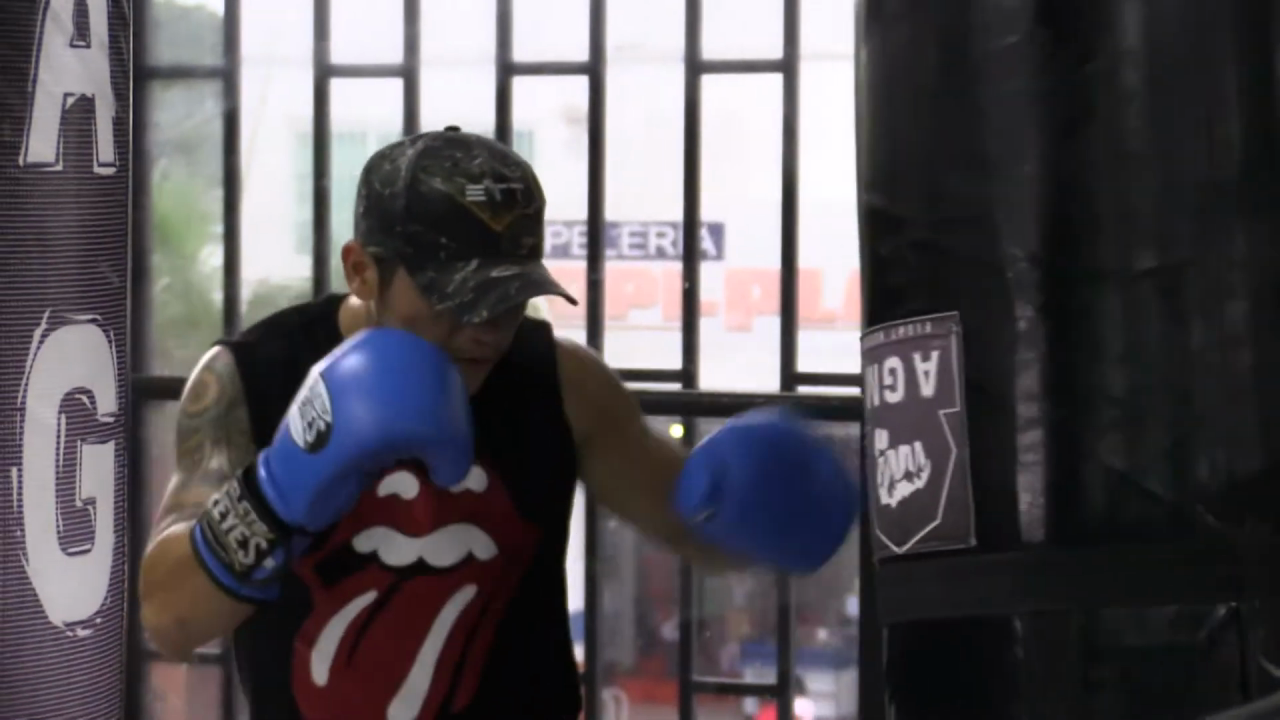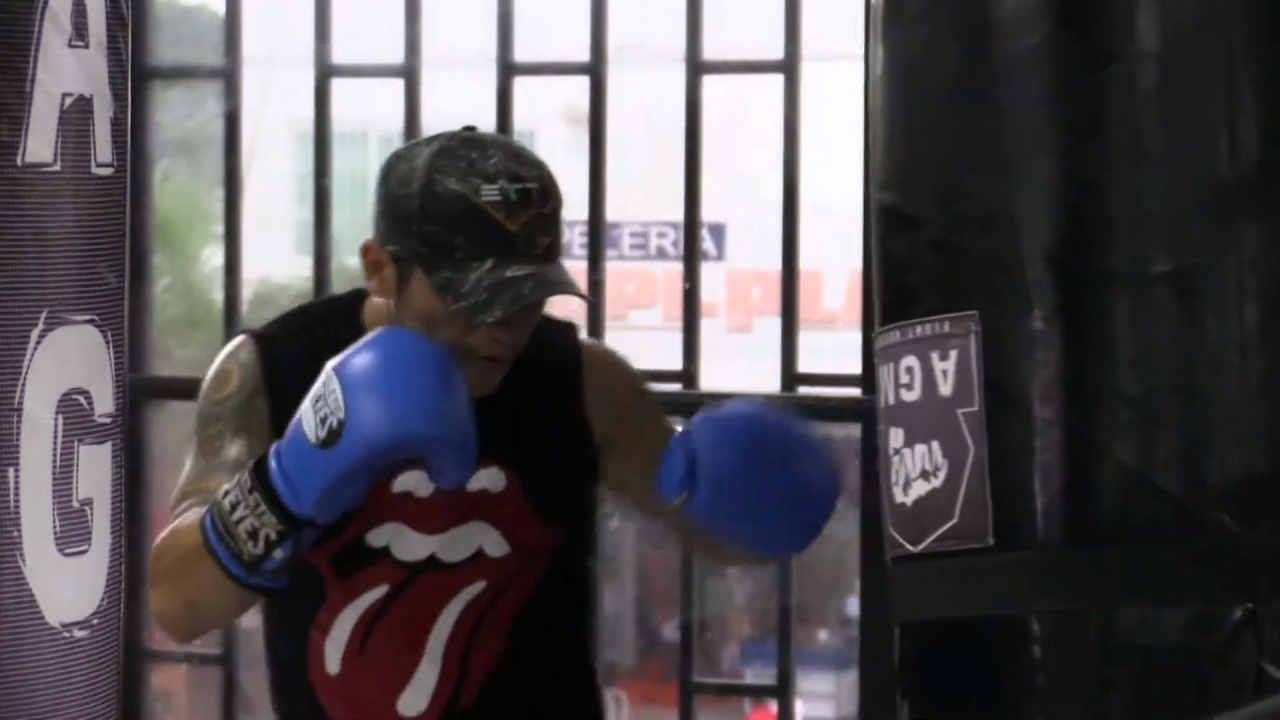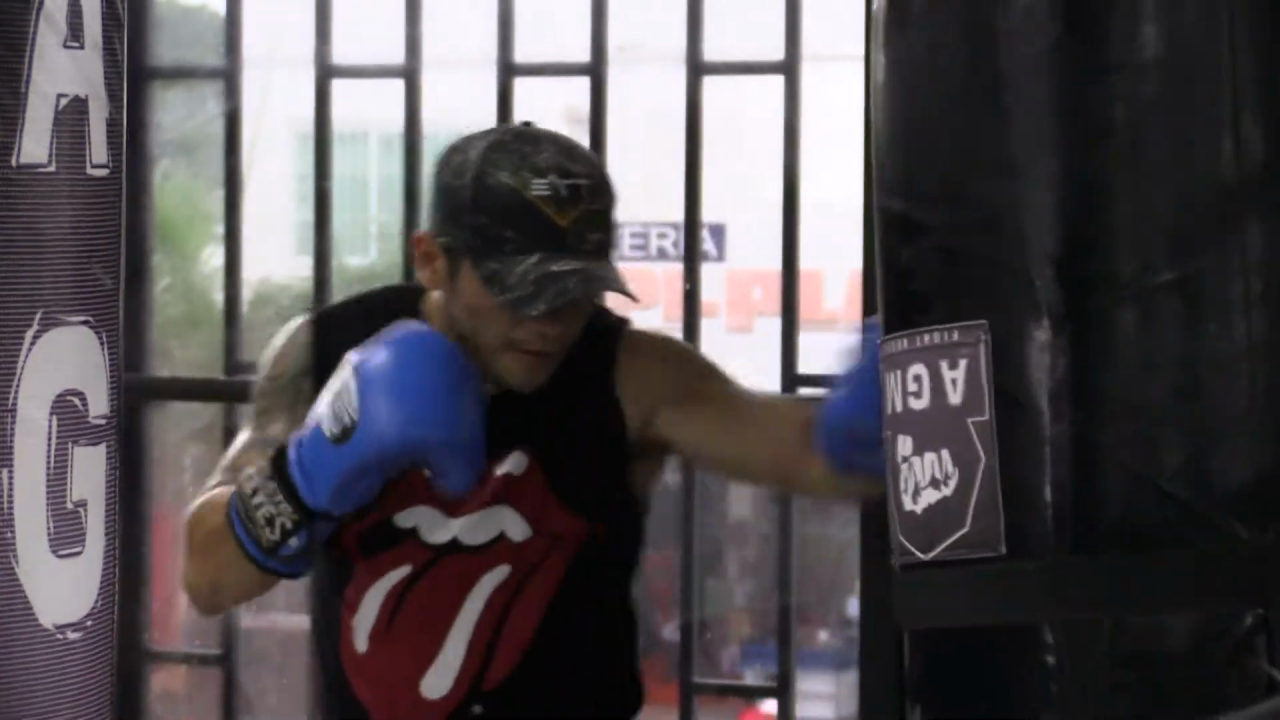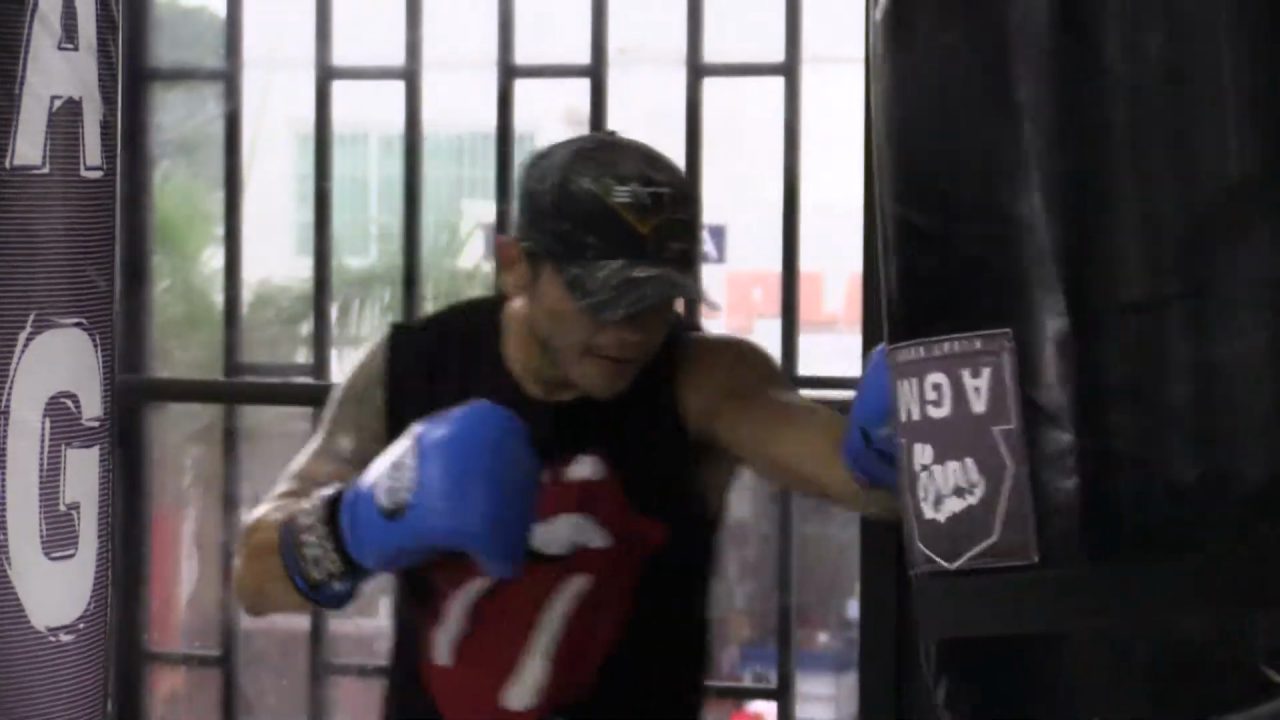
dt=0.1s
person 1, frame 1
left shoulder: (558, 383)
right shoulder: (249, 379)
left elbow: (692, 525)
right elbow: (168, 616)
left wrist: (737, 498)
right wrist: (287, 488)
person 1, frame 2
left shoulder: (582, 384)
right shoulder: (267, 373)
left elbow: (713, 521)
right elbow: (175, 601)
left wrist: (728, 490)
right wrist: (295, 481)
person 1, frame 3
left shoulder: (635, 373)
right shoulder: (329, 352)
left elbow: (822, 459)
right elbow: (209, 574)
left wrist: (868, 415)
right wrist: (313, 470)
person 1, frame 4
left shoulder: (707, 378)
right shoulder: (411, 370)
left elbow: (859, 475)
right elbow: (258, 579)
left wrist: (888, 438)
right wrist: (367, 520)
